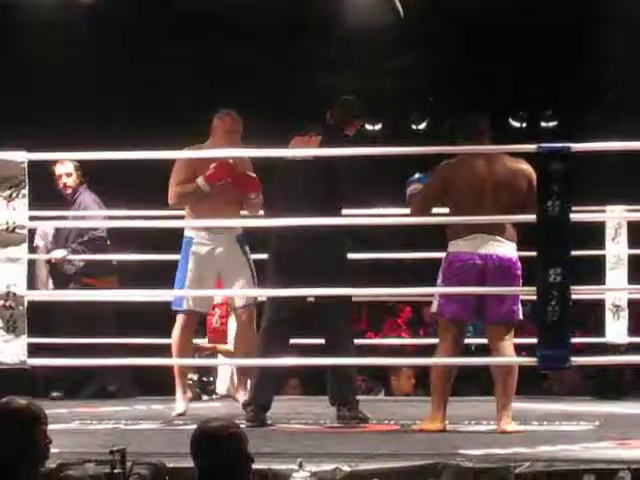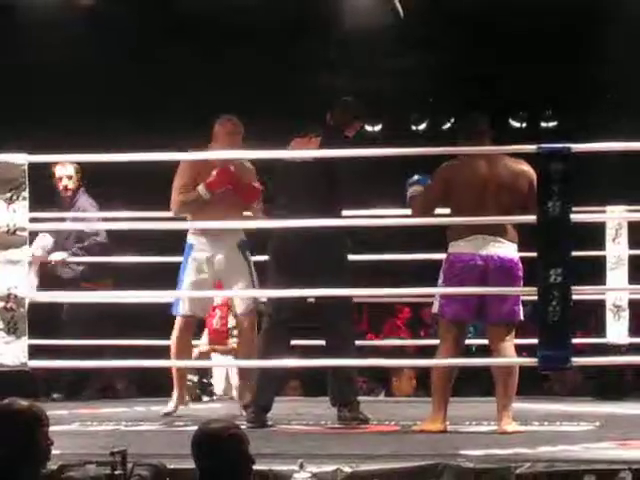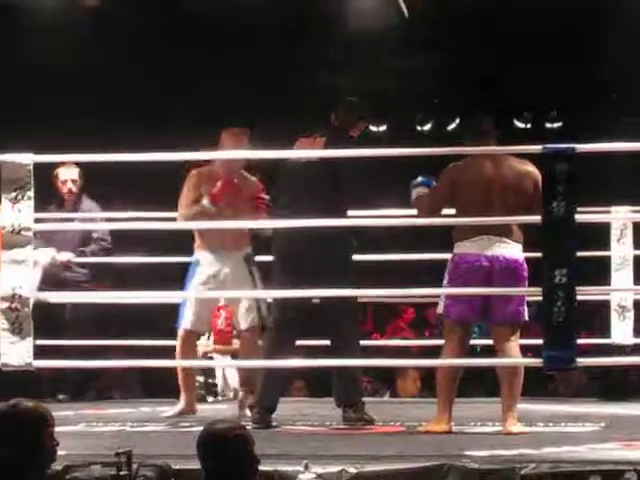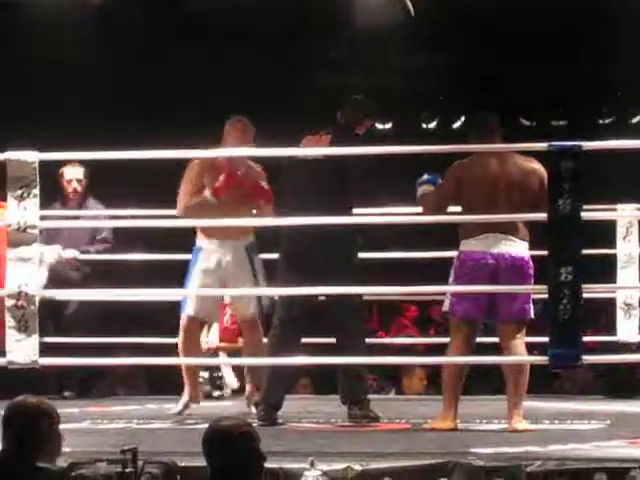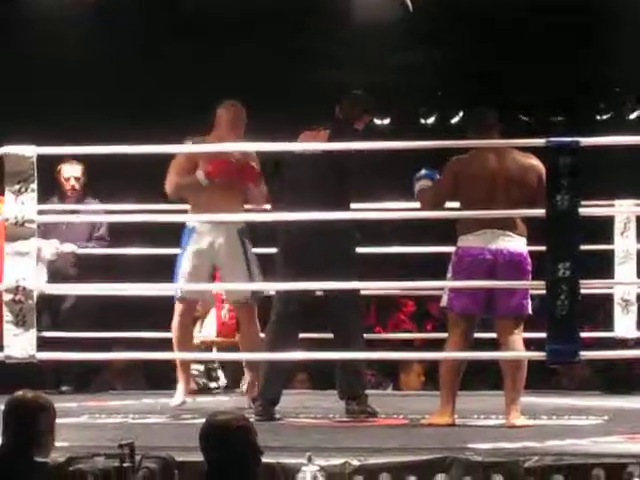
dt=0.1s
person 1, frame 1
left shoulder: (294, 145)
right shoulder: (343, 149)
left elbow: (271, 201)
left hip: (285, 244)
right hip: (322, 245)
left knee: (274, 326)
right knee: (338, 327)
left ankle: (257, 406)
right ankle: (346, 405)
person 1, frame 2
left shoulder: (294, 147)
right shoulder: (343, 150)
left elbow: (271, 202)
left hip: (286, 245)
right hip: (322, 246)
left knee: (275, 327)
right knee: (339, 328)
left ankle: (257, 407)
right ankle: (346, 406)
person 1, frame 3
left shoulder: (298, 147)
right shoulder: (347, 151)
left elbow: (276, 203)
left hip: (290, 246)
right hip: (327, 247)
left knee: (280, 329)
right knee: (343, 328)
left ankle: (262, 408)
right ankle: (351, 406)
person 1, frame 4
left shoulder: (305, 144)
right shoulder: (352, 149)
left elbow: (281, 201)
left hip: (296, 244)
right hip: (332, 244)
left knee: (285, 326)
right knee: (349, 325)
left ankle: (268, 405)
right ankle: (357, 403)
person 1, frame 5
left shoulder: (302, 140)
right shoulder: (351, 143)
left elbow: (278, 198)
left hip: (294, 239)
right hip: (330, 239)
left knee: (283, 321)
right knee: (346, 322)
left ankle: (265, 400)
right ankle: (354, 398)
person 2, frame 1
left shoulder: (449, 169)
right shoulder: (521, 169)
left elbow: (418, 209)
right elbow: (537, 214)
left wrist: (414, 192)
left hip: (462, 254)
right hip: (503, 254)
left knee: (449, 337)
right knee: (502, 338)
left ankle: (437, 416)
right ankle: (505, 417)
person 2, frame 2
left shoulder: (451, 170)
right shoulder: (522, 170)
left elbow: (420, 211)
right elbow: (538, 216)
left wrist: (414, 192)
left hip: (463, 255)
right hip: (504, 255)
left knee: (450, 337)
right knee: (503, 339)
left ankle: (437, 417)
right ankle: (505, 417)
person 2, frame 3
left shoulder: (456, 171)
right shoulder: (527, 171)
left elbow: (427, 212)
left wrist: (419, 194)
left hip: (469, 254)
right hip: (510, 256)
left knee: (454, 338)
right knee: (508, 339)
left ankle: (443, 417)
right ankle: (510, 418)
person 2, frame 4
left shoulder: (462, 169)
right shoulder: (532, 168)
left elbow: (432, 211)
right elbow: (548, 214)
left wrist: (425, 191)
left hip: (474, 252)
right hip: (516, 253)
left knee: (460, 336)
right knee: (514, 337)
left ankle: (448, 414)
right ankle: (516, 415)
person 2, frame 5
left shoulder: (460, 165)
right shoulder: (531, 165)
left elbow: (430, 205)
right elbow: (546, 210)
left wrist: (423, 186)
left hip: (472, 248)
right hip: (514, 249)
left knee: (458, 331)
right knee: (512, 333)
left ankle: (446, 410)
right ankle: (514, 411)
person 3, frame 1
left shoulder: (241, 164)
right shoulder: (191, 157)
left elbow: (253, 210)
right elbow: (174, 199)
left wrist: (253, 192)
right wrist: (207, 181)
left hip: (232, 241)
right hip: (198, 242)
left knee: (247, 314)
right knee: (185, 318)
left ankle: (243, 384)
right ankle: (181, 392)
person 3, frame 2
left shoulder: (245, 170)
right shoulder: (193, 164)
left elbow: (257, 216)
right elbow: (176, 207)
left wrist: (256, 201)
right wrist: (208, 189)
left hip: (234, 246)
right hip: (200, 247)
left knee: (248, 320)
right knee: (184, 322)
left ankle: (245, 388)
right ankle: (179, 393)
person 3, frame 3
left shoulder: (252, 184)
right shoulder: (199, 178)
right elbow: (183, 219)
left wrist: (263, 213)
right wrist: (212, 201)
left hip: (240, 262)
right hip: (205, 262)
left knee: (250, 333)
right knee: (186, 334)
left ankle: (247, 396)
right ankle: (187, 398)
person 3, frame 4
left shoulder: (254, 172)
right shoulder: (201, 167)
left elbow: (267, 220)
right elbow: (182, 209)
left wrist: (265, 203)
right wrist: (214, 193)
left hip: (241, 250)
right hip: (207, 250)
left knee: (250, 323)
right knee: (189, 323)
left ankle: (254, 388)
right ankle: (191, 390)
person 3, frame 5
left shoulder: (246, 156)
right shoulder: (194, 149)
left elbow: (260, 203)
right elbow: (171, 189)
left wrist: (256, 182)
right wrist: (205, 175)
left hip: (232, 233)
right hip: (199, 233)
left knee: (247, 308)
right knee: (184, 307)
left ankle: (253, 379)
right ankle: (184, 382)
person 4, frame 1
left shoulder: (88, 202)
right shoulder: (71, 204)
left elbow: (97, 236)
right elbow: (61, 239)
left wrist: (66, 251)
right wrist: (47, 244)
left hip: (90, 278)
right hip: (77, 278)
person 4, frame 2
left shoulder: (86, 206)
right shoulder: (61, 207)
left elbow: (98, 241)
right elbow: (50, 240)
left wrist: (67, 255)
right wrist: (41, 251)
left hip: (84, 282)
right hip: (64, 281)
left knee: (73, 333)
person 4, frame 3
left shoulder: (91, 209)
right shoulder: (51, 211)
left elbow: (104, 245)
right elbow: (39, 242)
left wrist: (75, 255)
left hip: (82, 285)
right hip: (52, 285)
left knee: (75, 336)
right knee: (49, 335)
left ankle: (70, 385)
person 4, frame 4
left shoulder: (95, 210)
right shoulder: (53, 209)
left elbow: (107, 245)
right elbow: (43, 239)
left wrist: (80, 253)
left hip: (84, 284)
right hip: (55, 283)
left knee: (78, 332)
right knee: (51, 332)
left ankle: (76, 383)
right ankle: (57, 382)
person 4, frame 5
left shoulder: (93, 208)
right shoulder: (49, 205)
left elbow: (102, 244)
right elbow: (37, 236)
left wrist: (78, 248)
left hip: (80, 281)
right hip: (51, 279)
left knee: (73, 327)
right knee: (46, 326)
left ankle: (72, 377)
right ankle: (52, 377)
